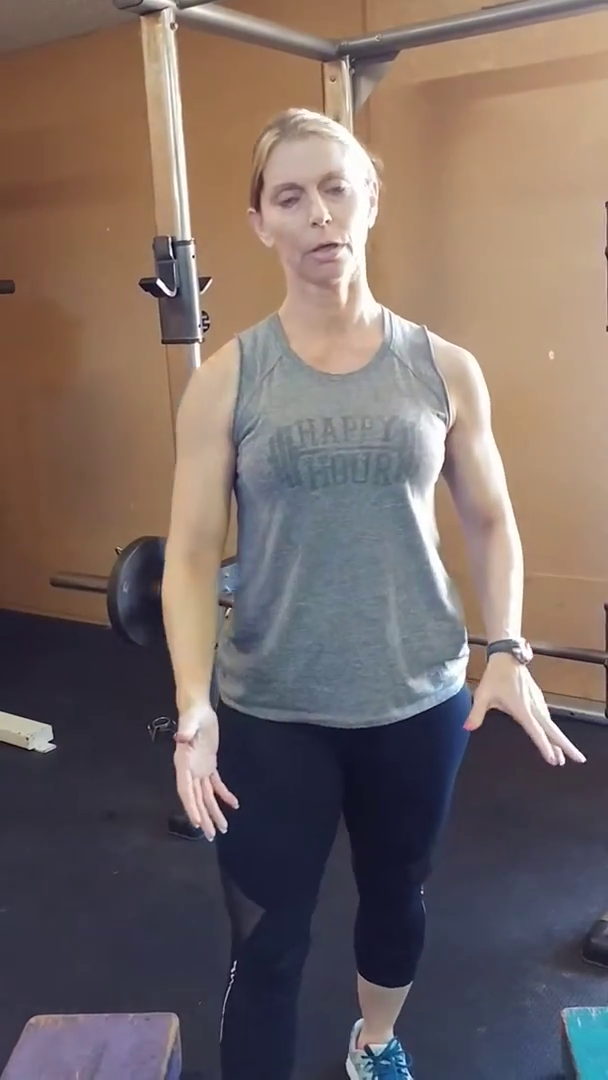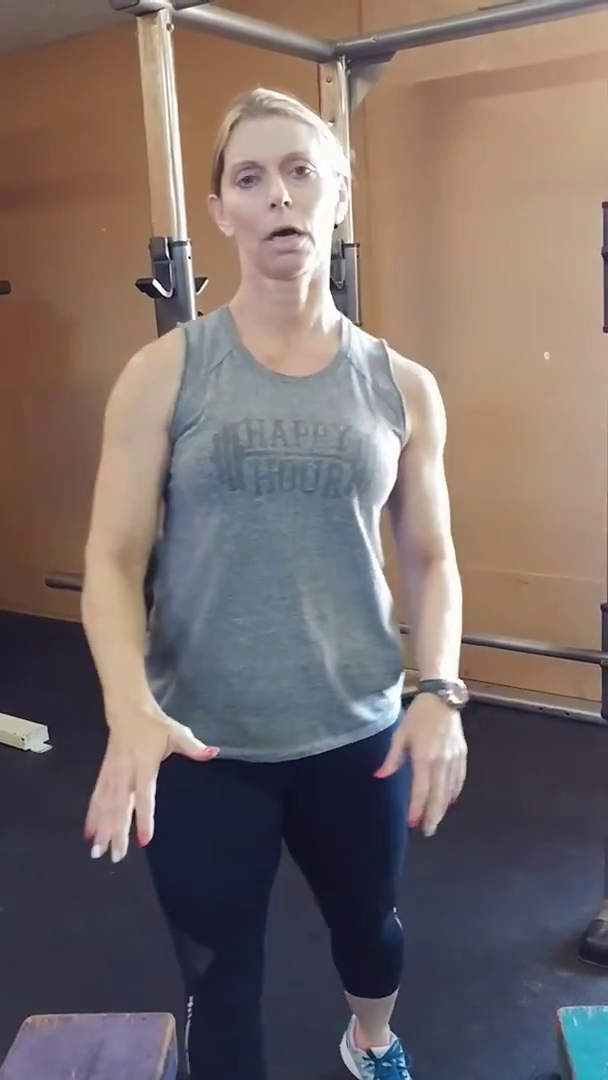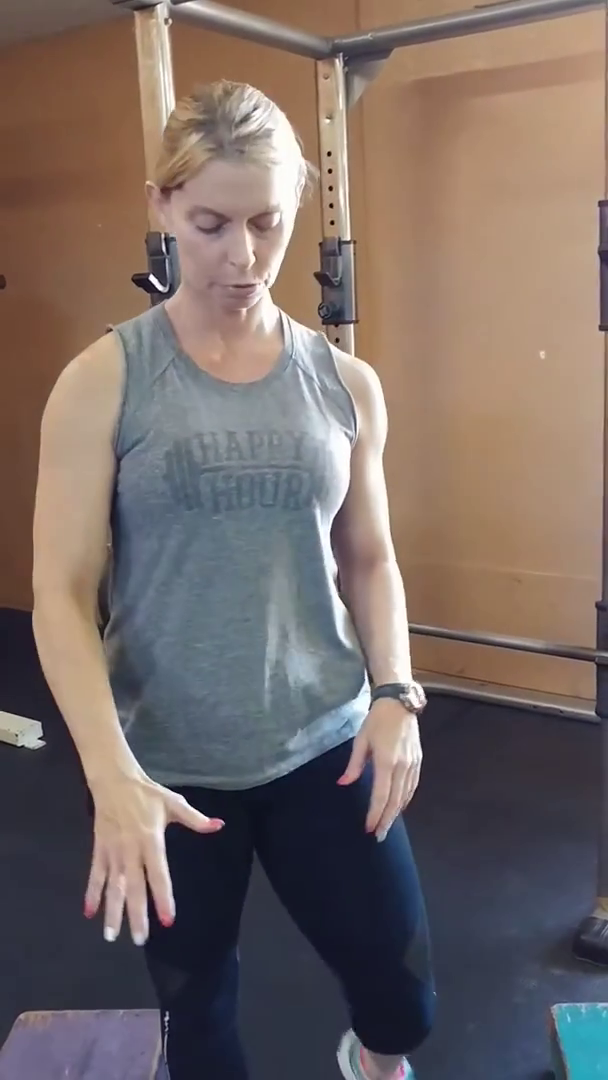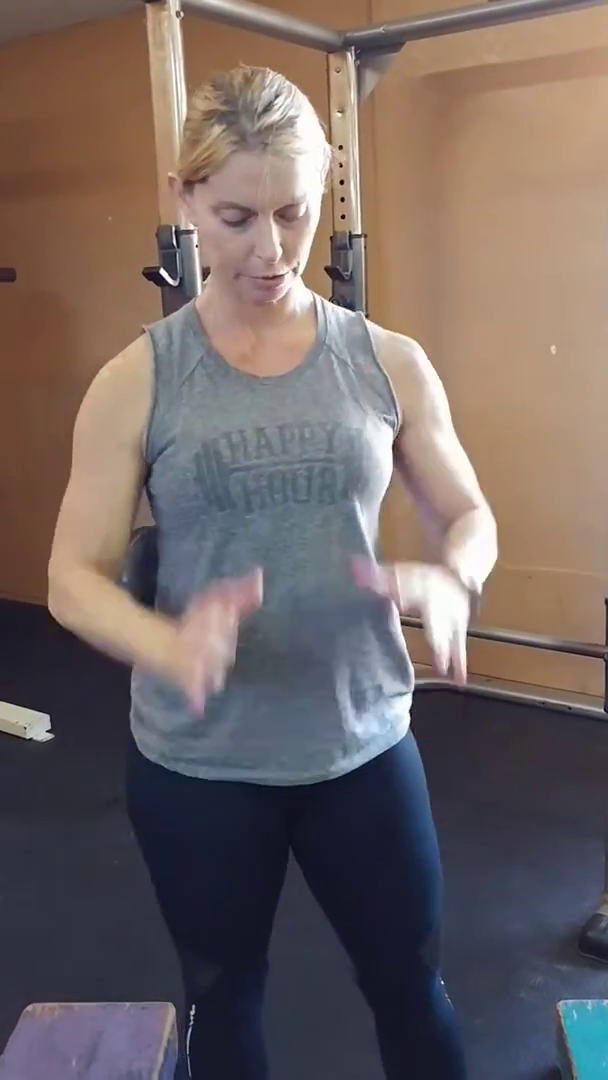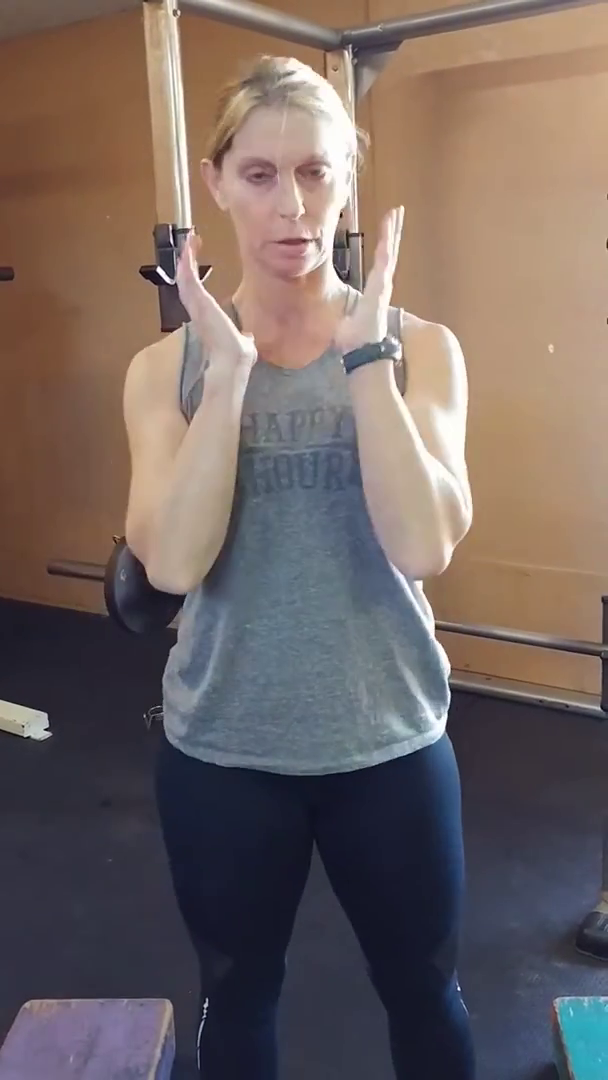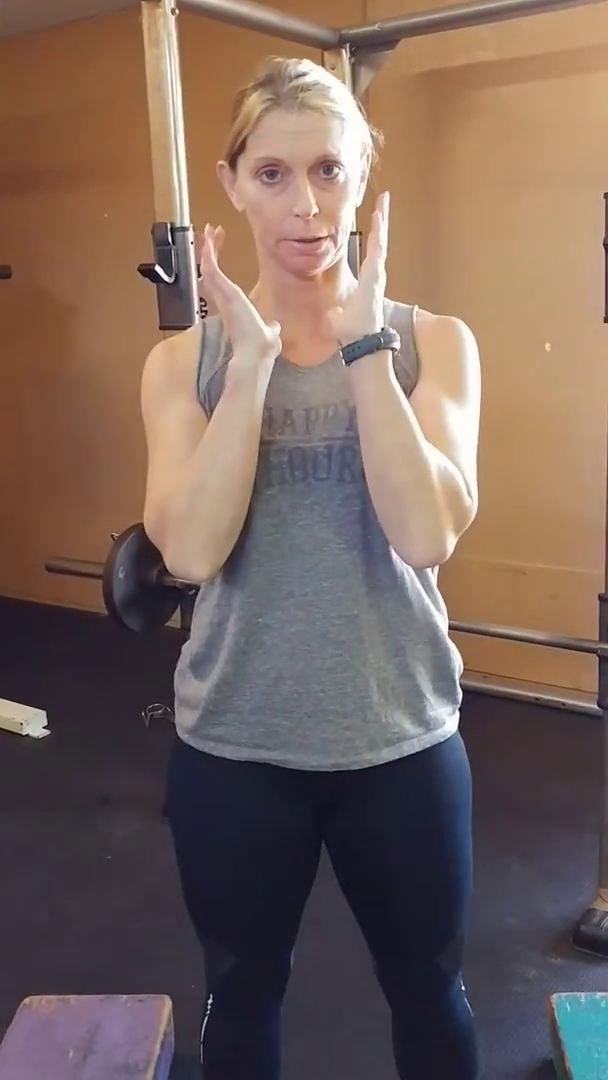
dt=0.4s
person 1, frame 1
left shoulder: (446, 371)
right shoulder: (227, 380)
left elbow: (490, 524)
right elbow: (190, 555)
left wrist: (505, 650)
right wrist: (193, 702)
left hip: (419, 701)
right hip: (271, 712)
left knee: (396, 895)
right knee: (266, 948)
person 1, frame 2
left shoulder: (402, 386)
right shoulder: (164, 374)
left elbow: (430, 560)
right elbow: (111, 561)
left wrist: (439, 691)
right wrist: (129, 709)
left hip: (357, 731)
right hip: (200, 744)
left knee: (369, 924)
right knee: (221, 984)
person 1, frame 3
left shoulder: (347, 385)
right shoulder: (101, 382)
right elbow: (61, 594)
left wrist: (396, 694)
right wrist: (112, 772)
left hip: (323, 747)
right hip: (163, 765)
left knee: (400, 990)
person 1, frame 4
left shoulder: (386, 364)
right shoulder: (137, 380)
left elbow: (471, 521)
right elbow: (74, 577)
left wrist: (448, 577)
right wrist: (164, 645)
left hip: (363, 747)
right hip: (198, 763)
left knee: (413, 994)
person 1, frame 5
left shoulder: (418, 347)
right shoulder: (169, 366)
left elbow: (426, 545)
right elbow: (172, 563)
left wrist: (363, 352)
right wrist: (228, 370)
left hip: (390, 742)
right hip: (222, 753)
left knee: (425, 992)
right knee: (238, 997)
person 1, frame 6
left shoulder: (433, 342)
right shoulder: (185, 361)
left elbow: (429, 534)
right elbow: (191, 549)
left wrist: (363, 341)
right wrist: (251, 355)
left hip: (401, 739)
right hip: (233, 747)
left knee: (429, 991)
right knee: (242, 994)
